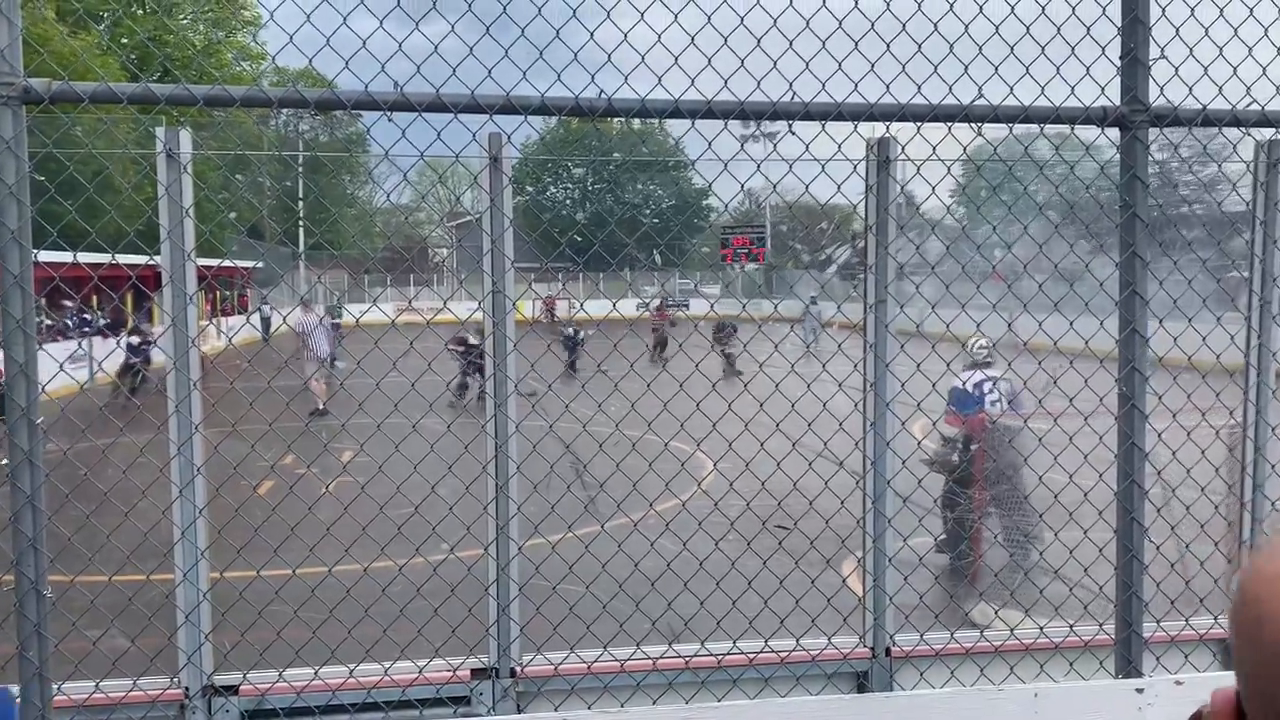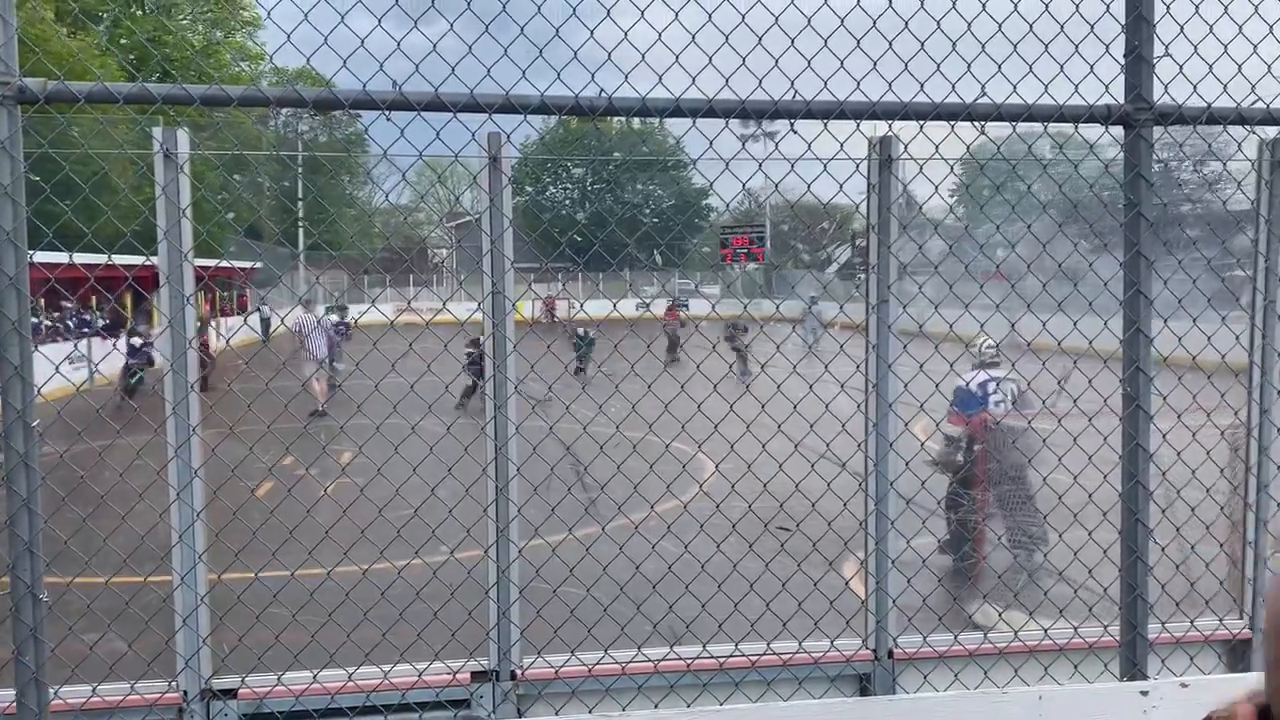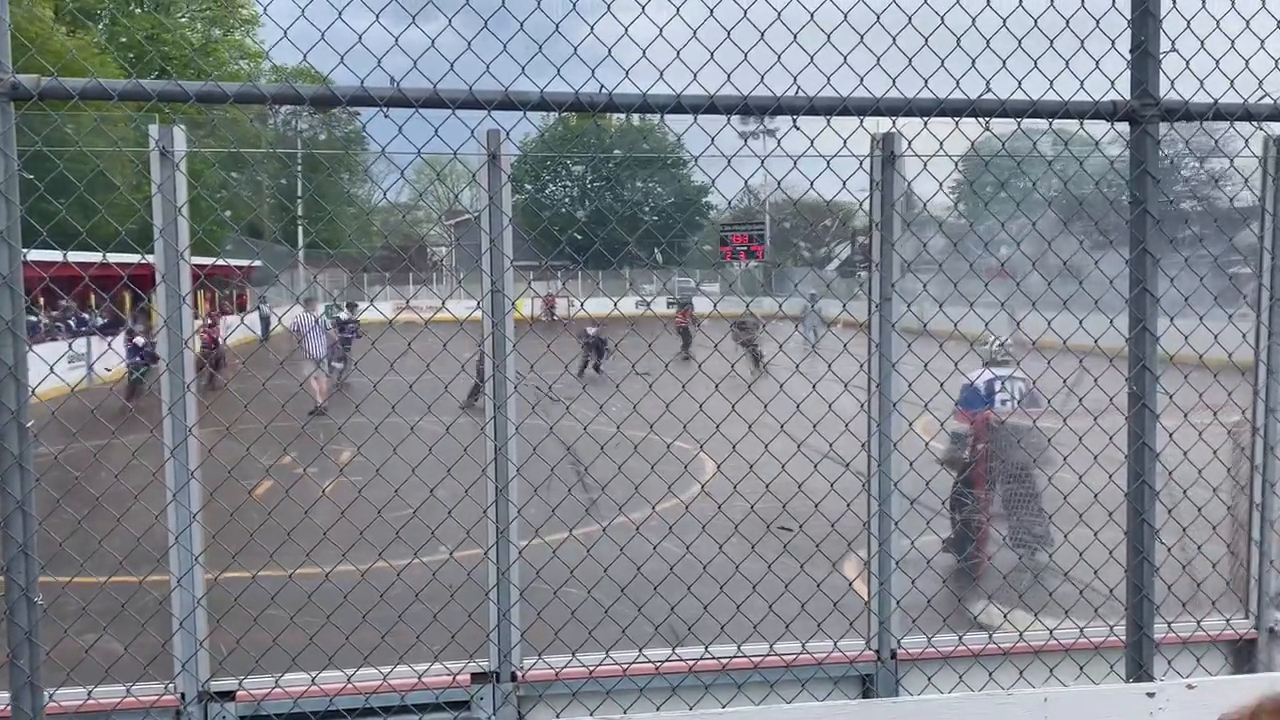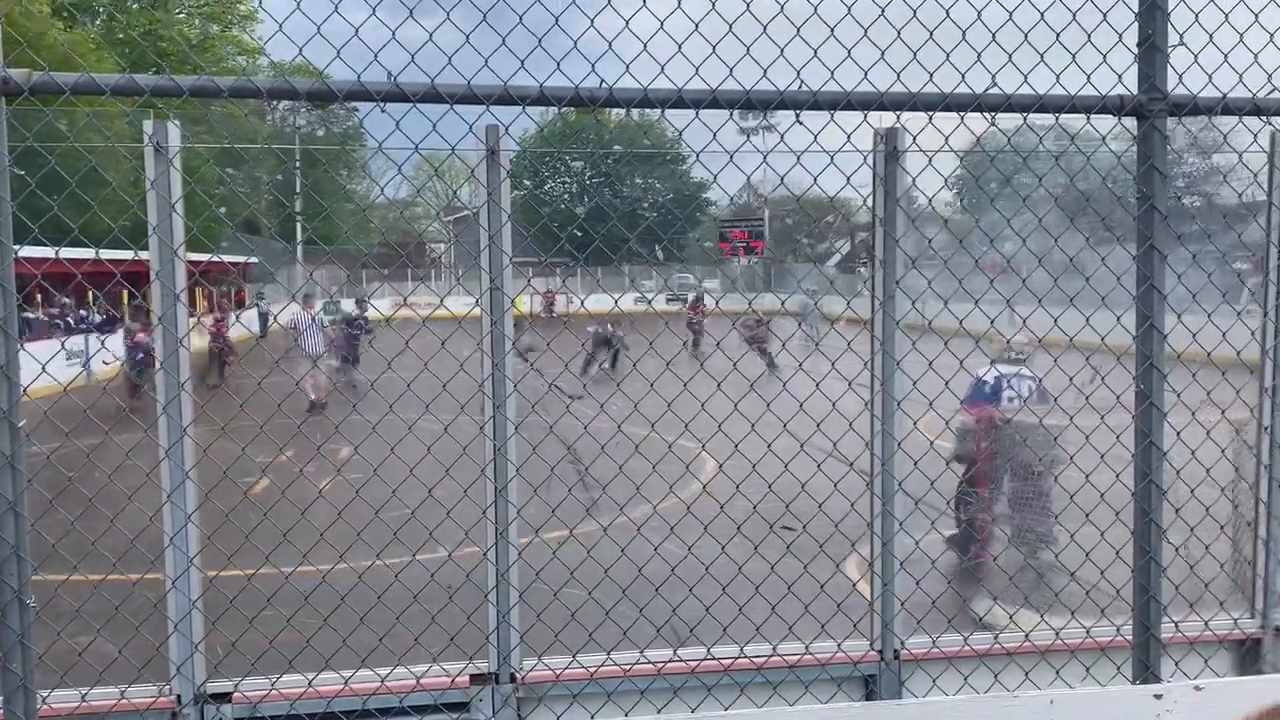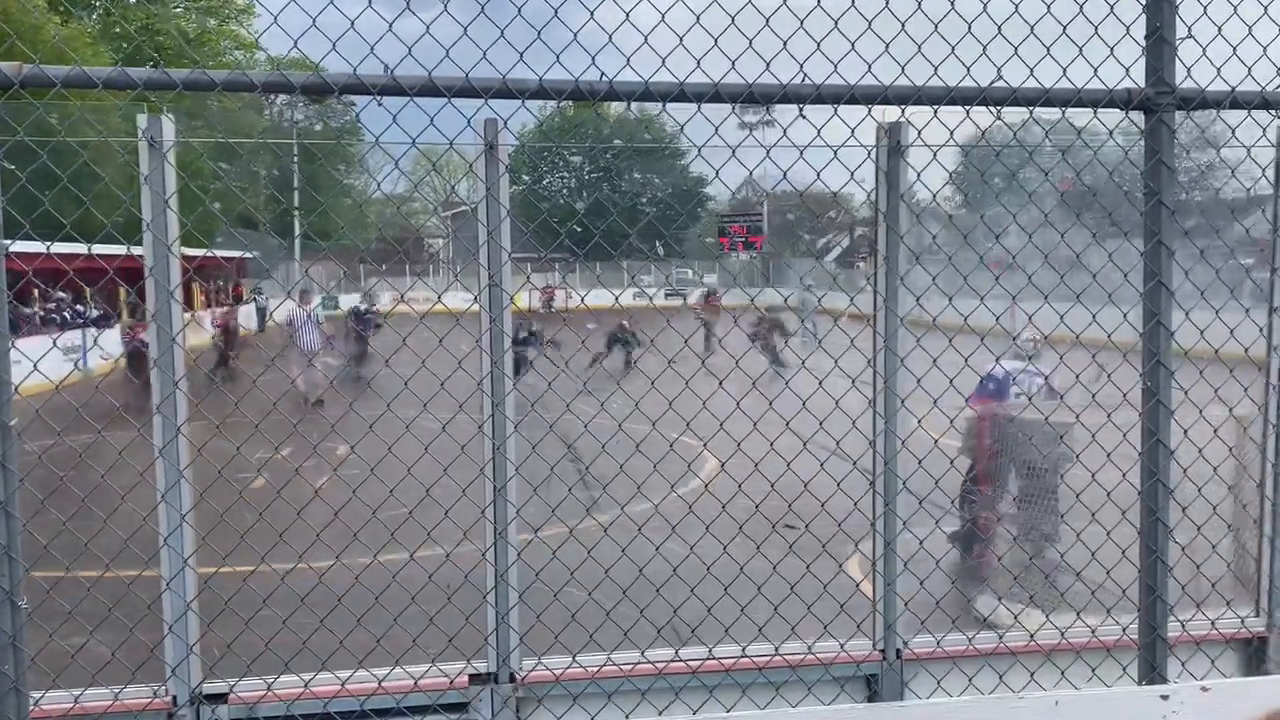
dt=0.1s
person 1, frame 1
left shoulder: (963, 381)
right shoulder: (1005, 379)
left elbow: (956, 421)
right elbow: (1019, 416)
left hip: (978, 452)
right hip: (1009, 450)
left knee: (955, 497)
right knee: (1013, 503)
left ankle: (962, 553)
right ankle: (1023, 552)
person 1, frame 2
left shoulder: (968, 381)
right shoulder: (1014, 380)
left elbow: (959, 423)
left wrist: (948, 457)
left hip: (982, 454)
right hip: (1013, 452)
left knee: (959, 498)
right knee: (1018, 502)
left ankle: (965, 553)
right ankle: (1029, 551)
person 1, frame 3
left shoulder: (976, 380)
right shoulder: (1025, 382)
left elbow: (962, 420)
right elbow: (1037, 412)
left wrist: (952, 455)
left hip: (986, 453)
left ankle: (966, 548)
right ankle: (1035, 551)
person 1, frame 4
left shoulder: (987, 375)
right shoulder: (1035, 379)
left elbow: (971, 417)
right elbow: (1049, 416)
left wrist: (961, 449)
right wrist: (1049, 455)
left hip: (994, 447)
right hip: (1030, 450)
left knee: (972, 493)
right knee: (1034, 500)
left ankle: (973, 550)
right ankle: (1039, 552)
person 1, frame 5
left shoulder: (998, 370)
right shoulder: (1044, 374)
left elbow: (980, 410)
right elbow: (1060, 420)
left wrist: (970, 443)
right wrist: (1060, 448)
left hip: (1002, 439)
right hip: (1038, 443)
right knee: (1042, 496)
